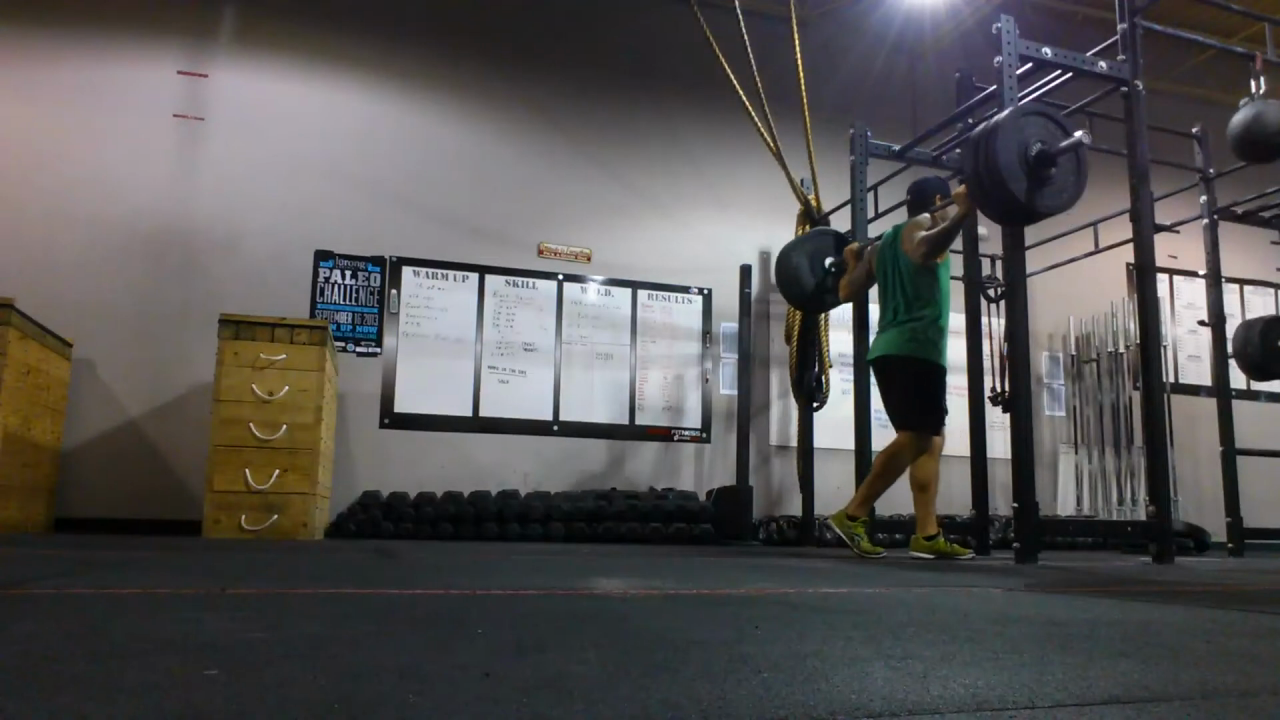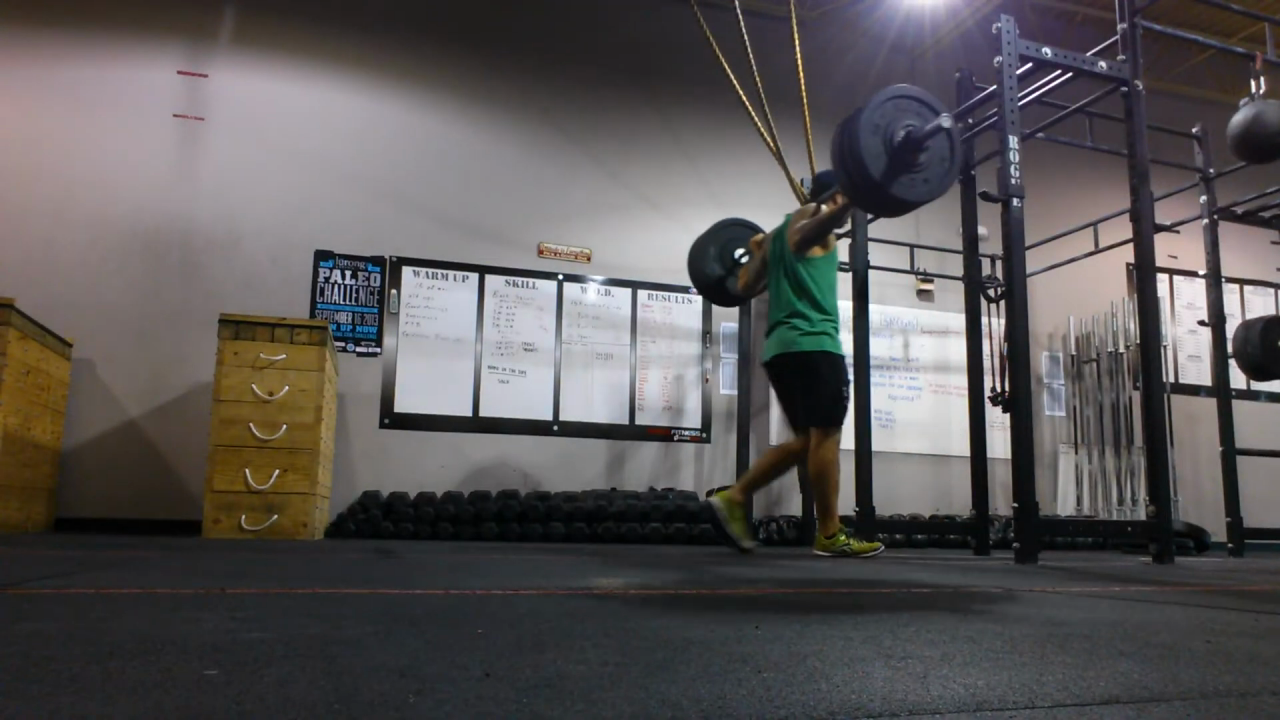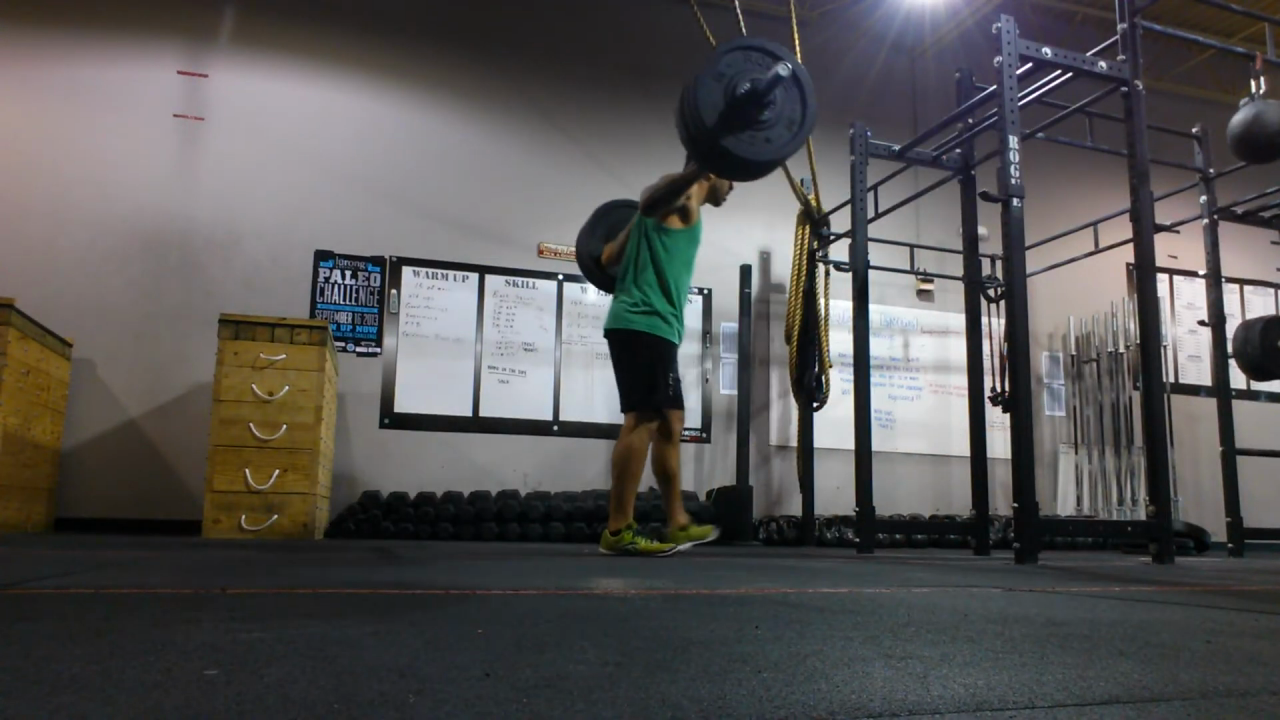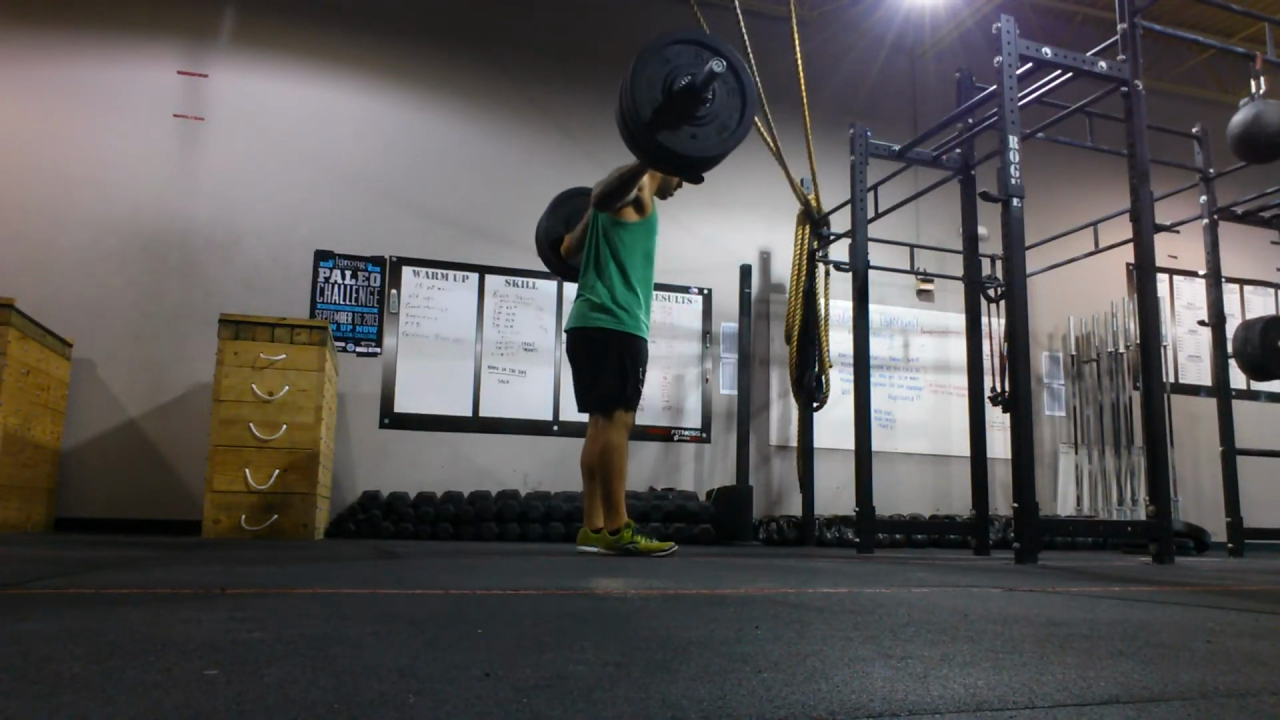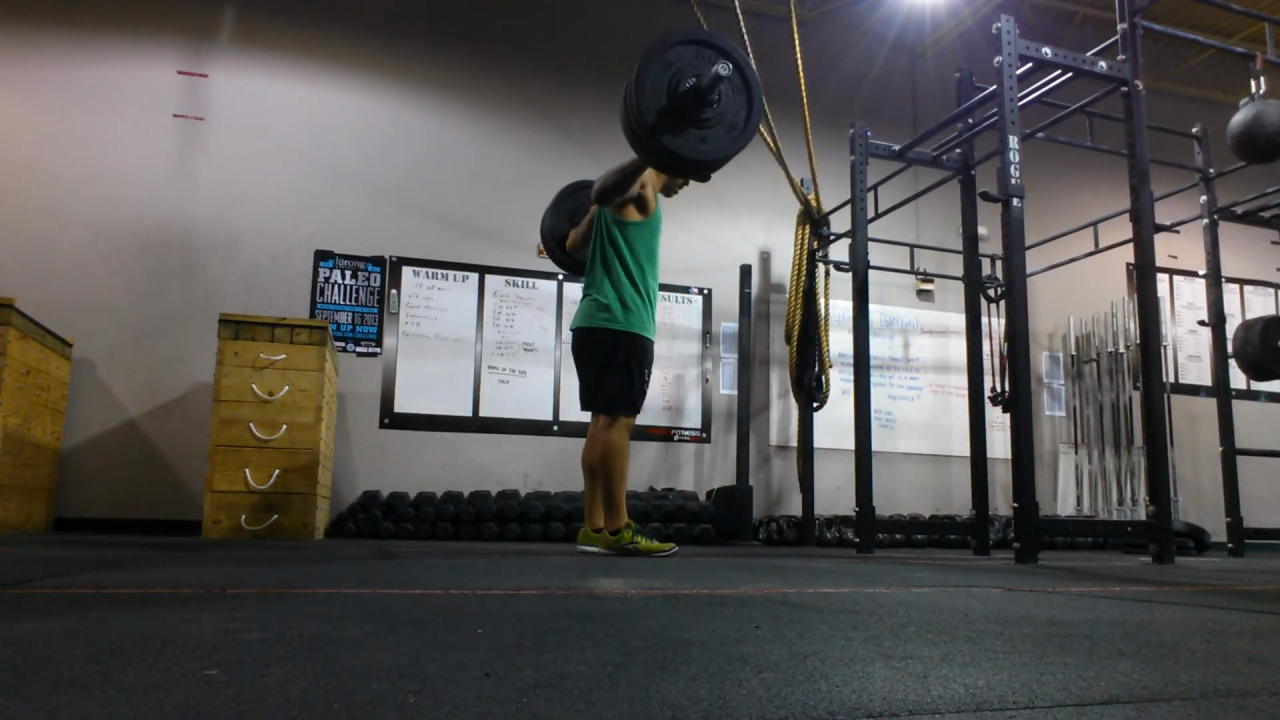
dt=1s
person 1, frame 1
left shoulder: (883, 243)
right shoulder: (924, 225)
left elbow: (847, 291)
right elbow: (925, 250)
left wrist: (855, 261)
right wrist: (963, 211)
left hip: (890, 349)
right hip: (915, 349)
left knee: (929, 441)
right knee: (912, 438)
left ankle: (927, 535)
right ankle: (852, 516)
person 1, frame 2
left shoulder: (781, 231)
right shoulder: (814, 214)
left elbow: (745, 285)
right elbow: (802, 236)
left wrist: (758, 253)
right wrist: (848, 205)
left hip: (783, 345)
right hip: (812, 343)
left knee: (810, 439)
right knee: (826, 436)
left ankle: (733, 498)
right ankle: (830, 534)
person 1, frame 3
left shoulder: (667, 206)
right shoulder: (682, 196)
left elbow: (610, 257)
right elbow: (651, 198)
left wrist: (628, 233)
right wrist: (698, 168)
left hip: (640, 324)
right hip: (647, 324)
left knee: (669, 424)
right knee: (643, 422)
left ankle: (678, 523)
right ankle: (619, 530)
person 1, frame 4
left shoulder: (623, 195)
right shoulder: (638, 184)
left elbow: (569, 249)
right elbow: (601, 194)
left wrist: (585, 223)
left hip: (593, 322)
right hip: (613, 324)
left knee: (603, 422)
right knee: (616, 420)
left ankle: (594, 528)
right ankle: (617, 530)
person 1, frame 5
left shoulder: (626, 192)
right shoulder: (642, 182)
left elbow: (574, 243)
right elbow: (602, 190)
left wrist: (593, 215)
left hip: (600, 321)
right hip: (620, 324)
left knee: (605, 422)
right knee: (617, 421)
left ankle: (595, 528)
right ankle: (618, 531)
